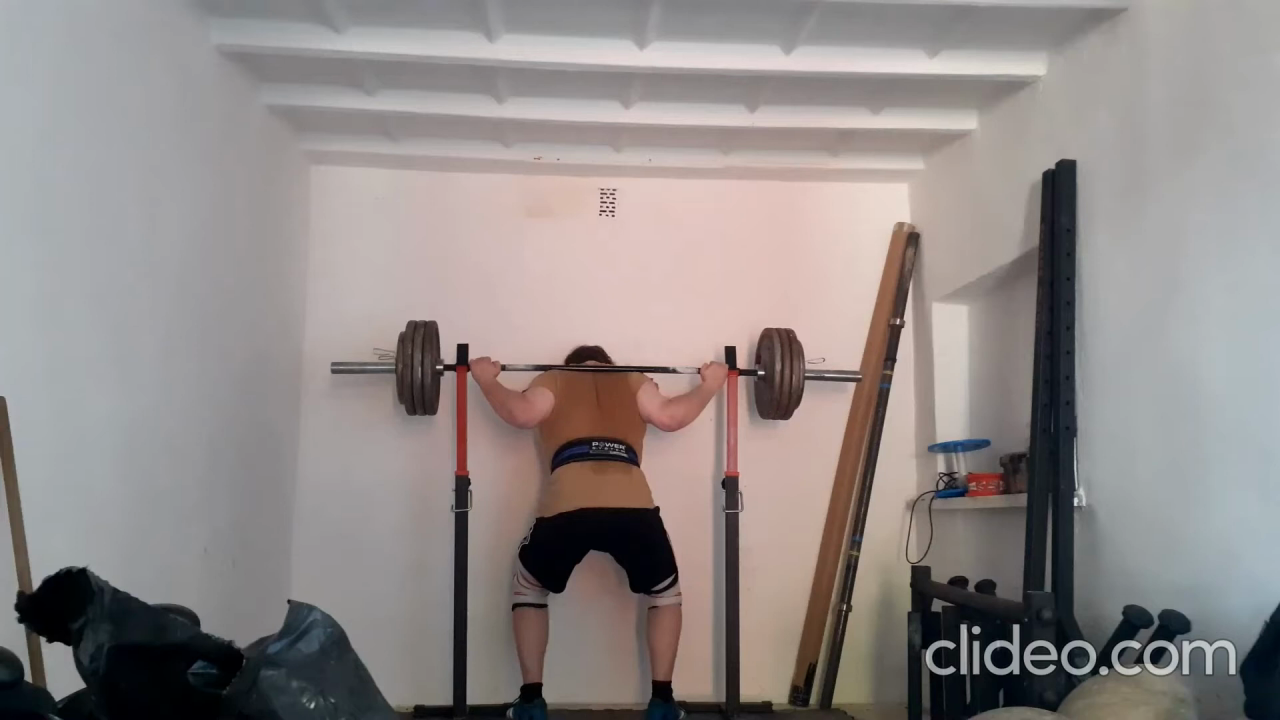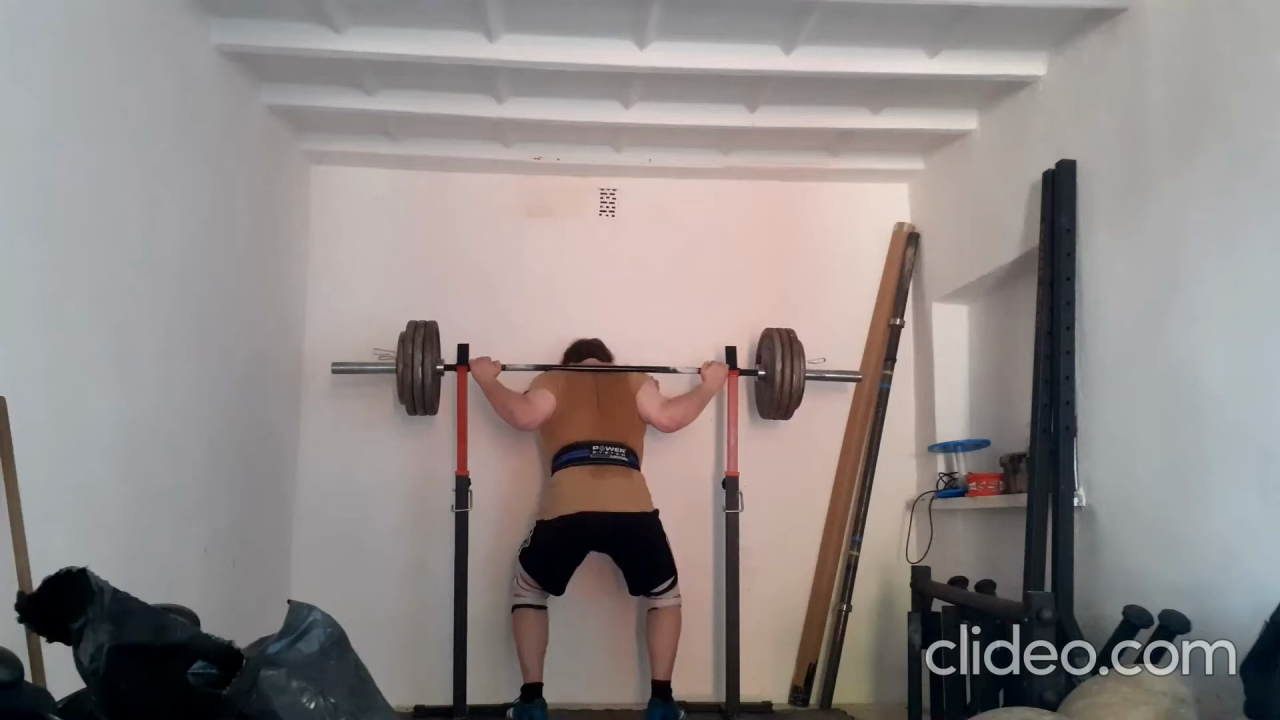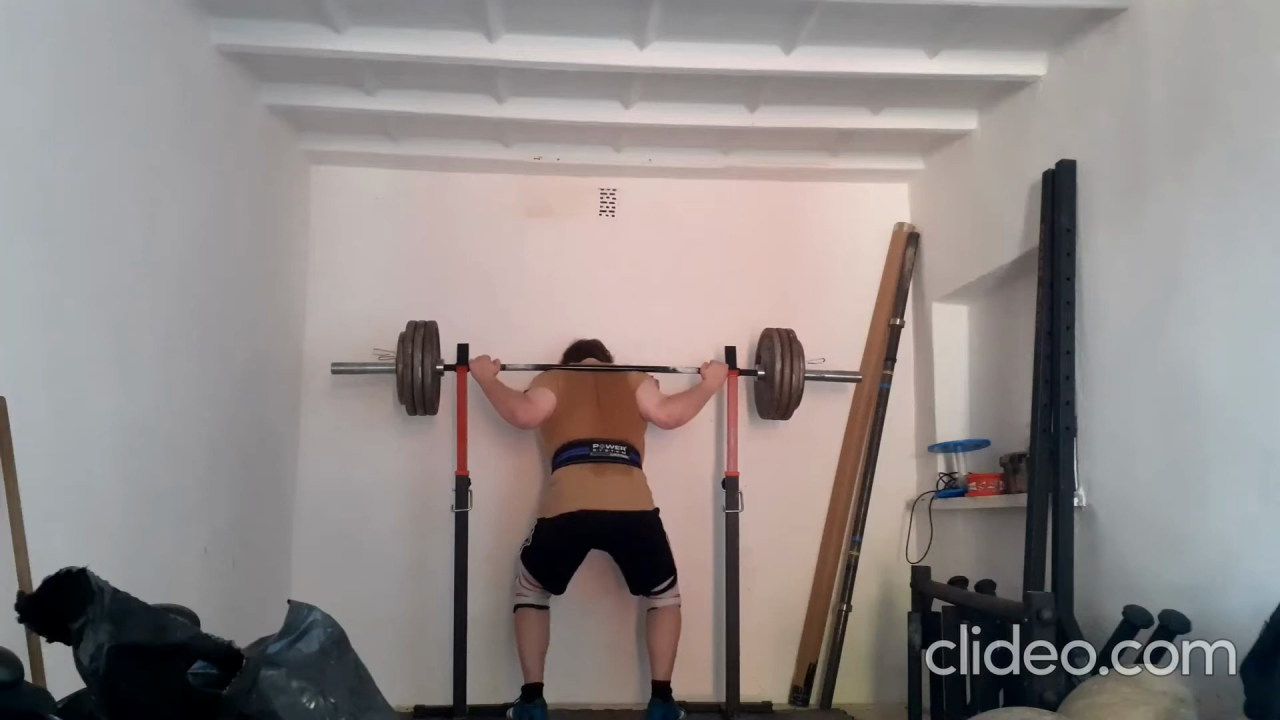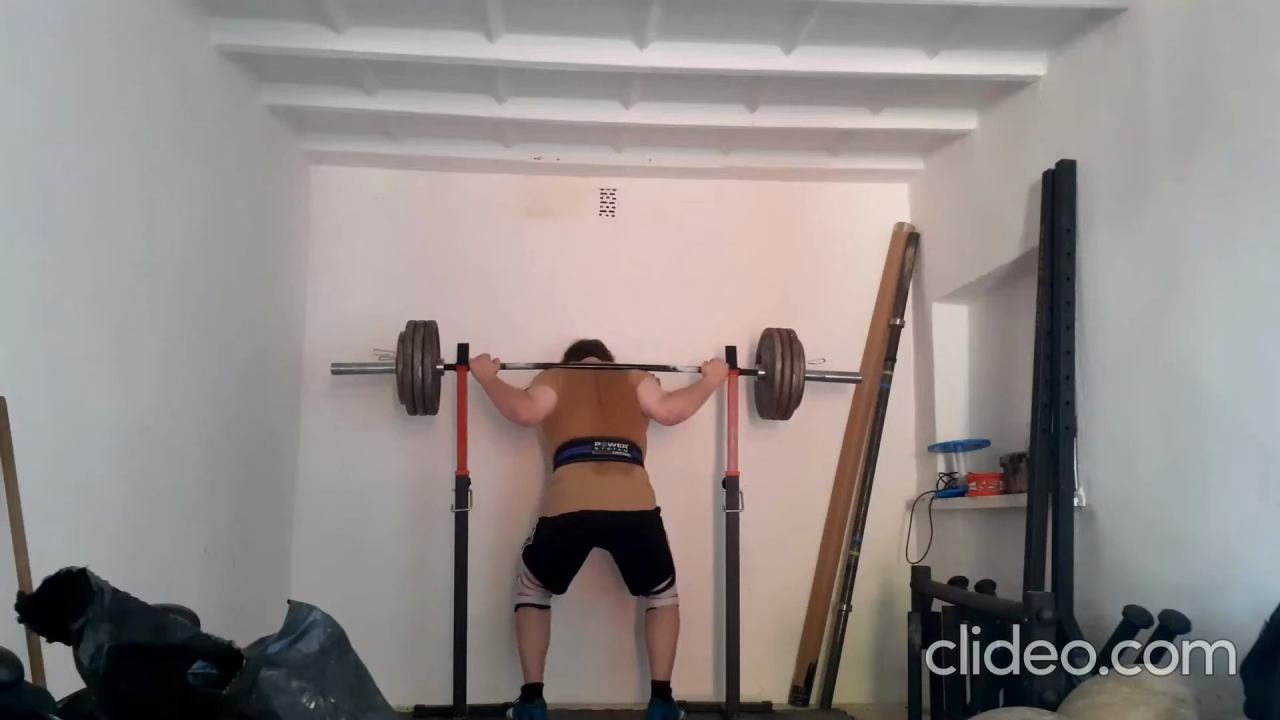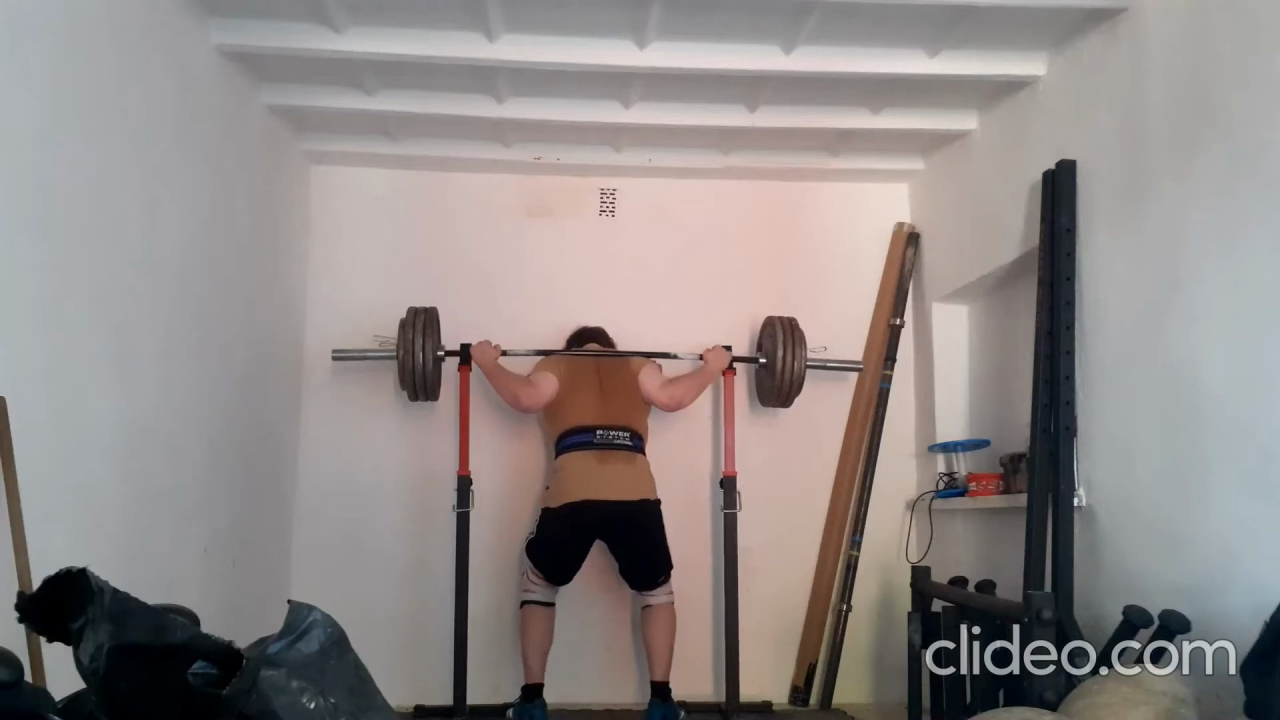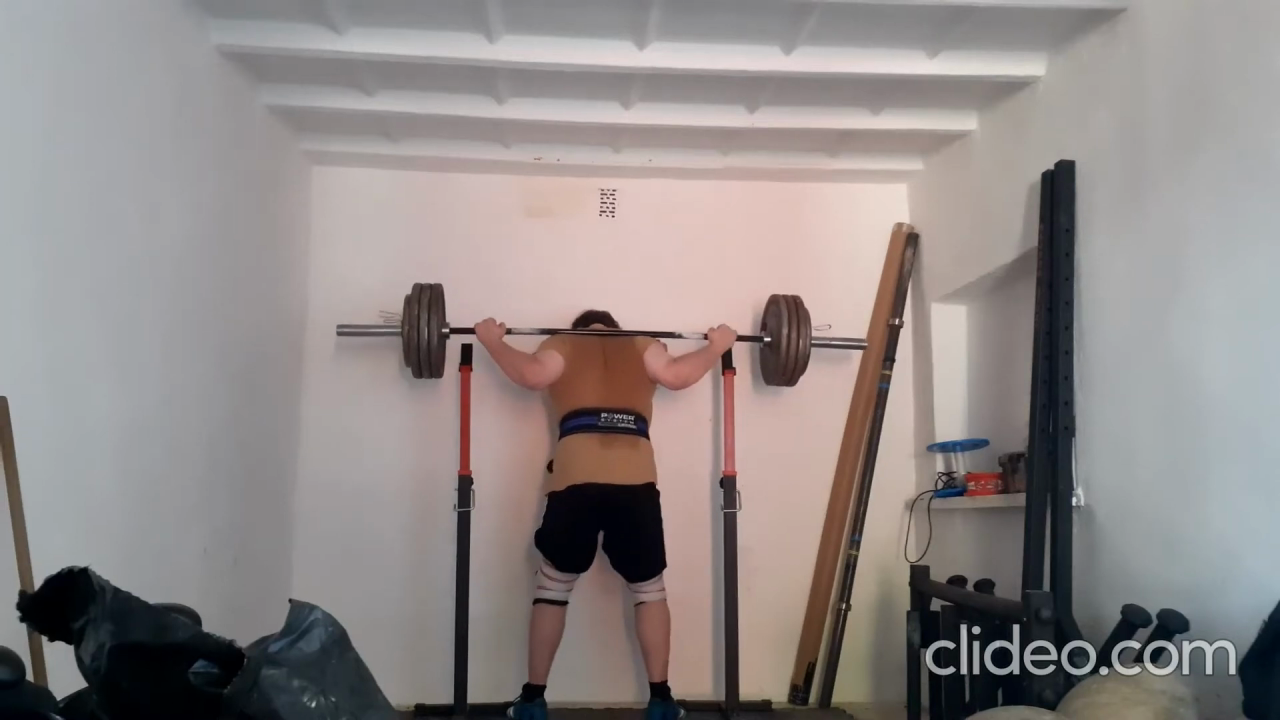
dt=0.3s
person 1, frame 1
left shoulder: (553, 380)
right shoulder: (633, 380)
left elbow: (520, 414)
right elbow: (670, 417)
left wrist: (486, 379)
right wrist: (710, 384)
left hip: (567, 504)
right hip: (632, 504)
left knee: (528, 590)
right knee: (665, 594)
person 1, frame 2
left shoulder: (553, 380)
right shoulder: (634, 381)
left elbow: (523, 416)
right elbow: (669, 418)
left wrist: (487, 380)
right wrist: (711, 384)
left hip: (568, 507)
right hip: (631, 507)
left knee: (528, 592)
right knee: (665, 595)
person 1, frame 3
left shoulder: (553, 380)
right shoulder: (634, 379)
left elbow: (523, 415)
right elbow: (668, 414)
left wrist: (486, 378)
right wrist: (711, 383)
left hip: (568, 504)
right hip: (632, 505)
left knee: (530, 592)
right knee: (664, 596)
person 1, frame 4
left shoulder: (554, 378)
right shoulder: (635, 378)
left elbow: (524, 412)
right elbow: (669, 410)
left wrist: (487, 376)
right wrist: (711, 379)
left hip: (570, 503)
right hip: (634, 504)
left knee: (532, 591)
right knee: (662, 595)
person 1, frame 5
left shoulder: (556, 364)
right shoulder: (636, 364)
left elbow: (525, 398)
right elbow: (671, 397)
left wrist: (486, 363)
right wrist: (713, 367)
left hip: (572, 493)
right hip: (635, 494)
left knee: (537, 589)
right knee: (657, 593)
person 1, frame 6
left shoulder: (561, 344)
right shoulder: (641, 345)
left elbow: (531, 374)
right elbow: (677, 375)
left wrist: (492, 340)
right wrist: (717, 346)
left hip: (576, 478)
right hip: (635, 479)
left knee: (553, 587)
right knee: (649, 588)
